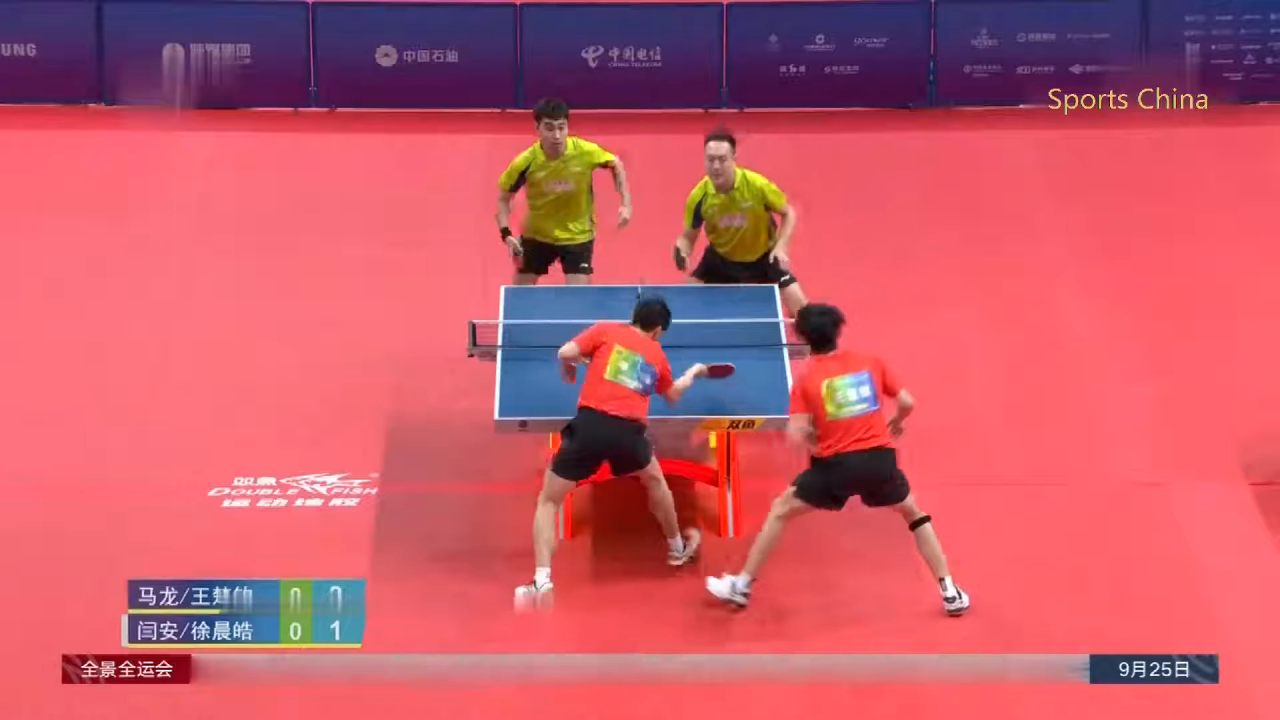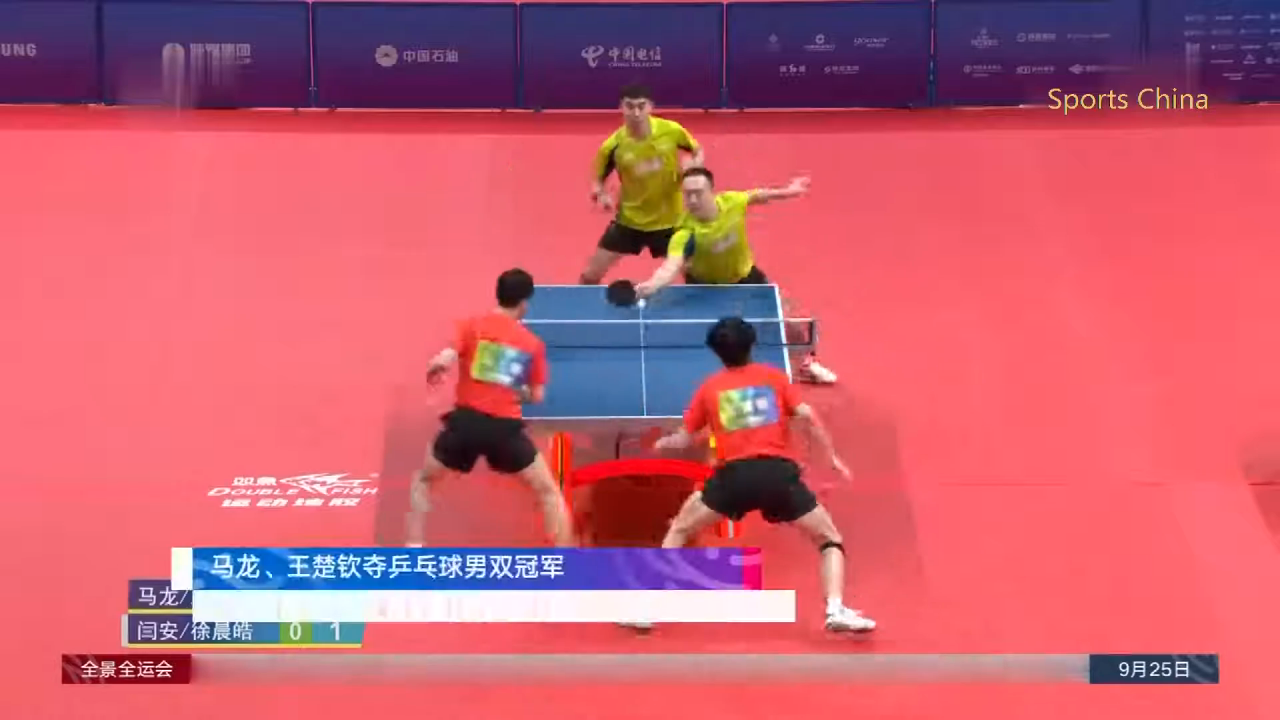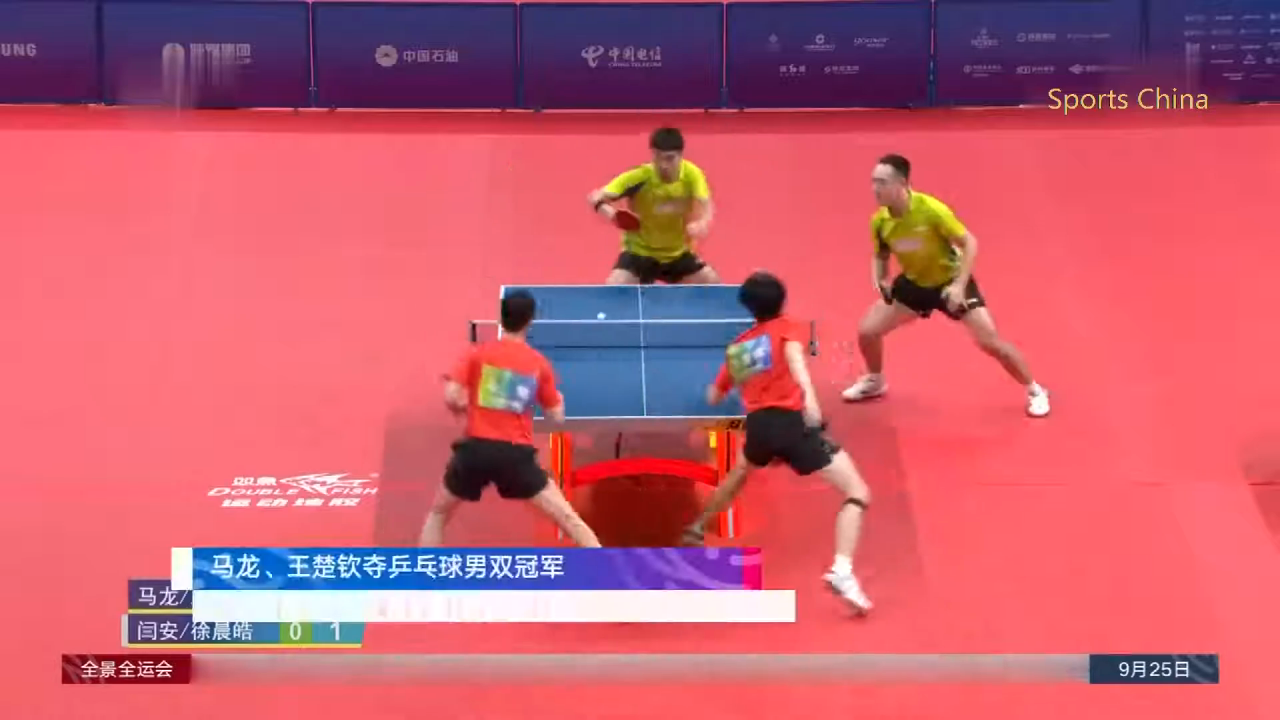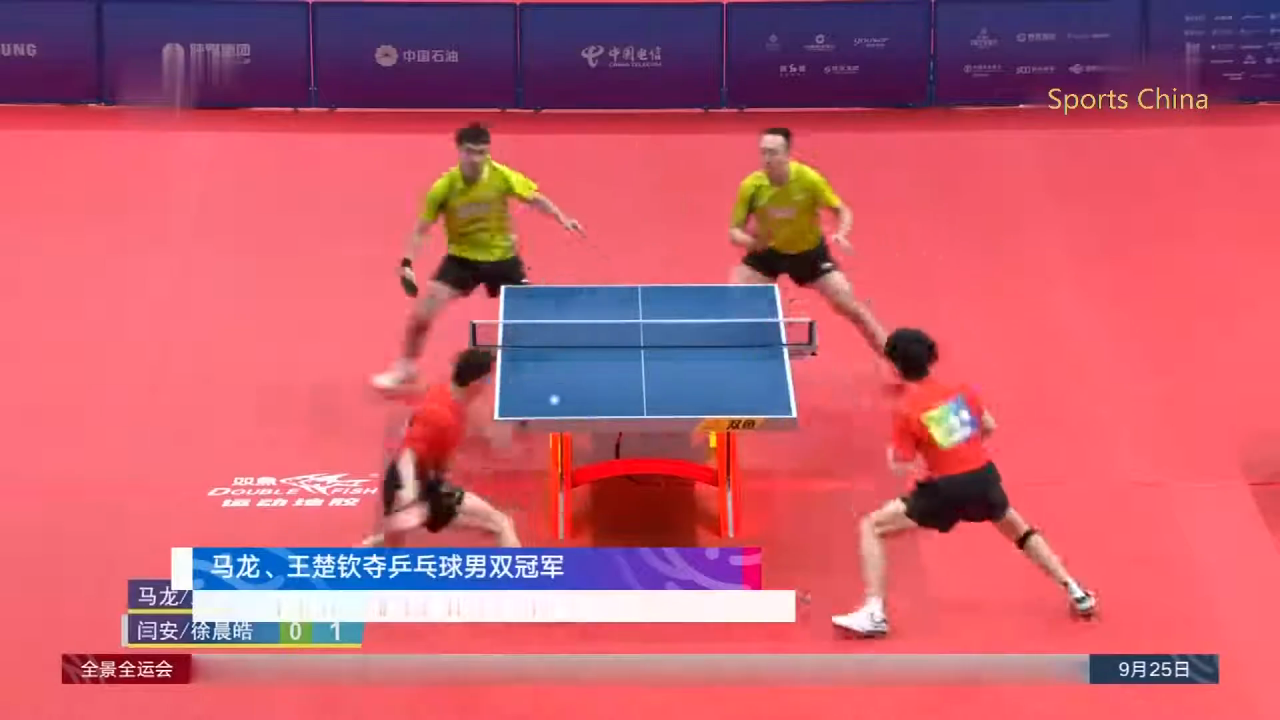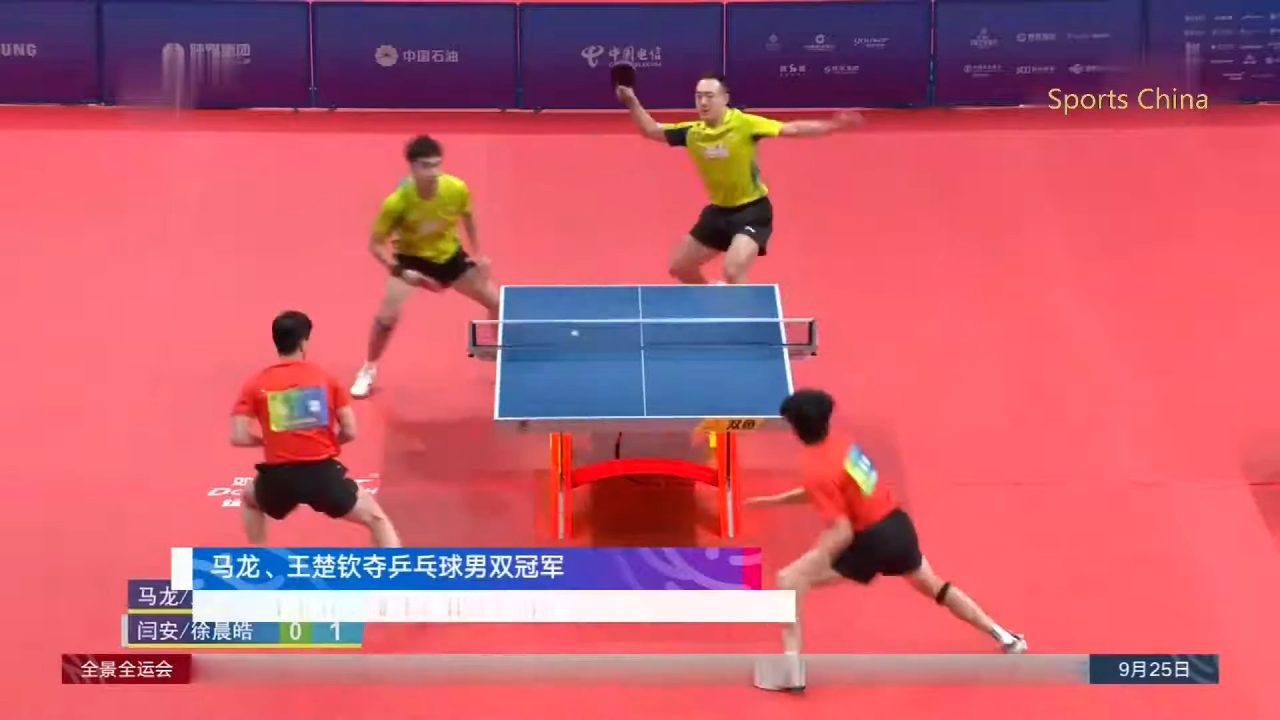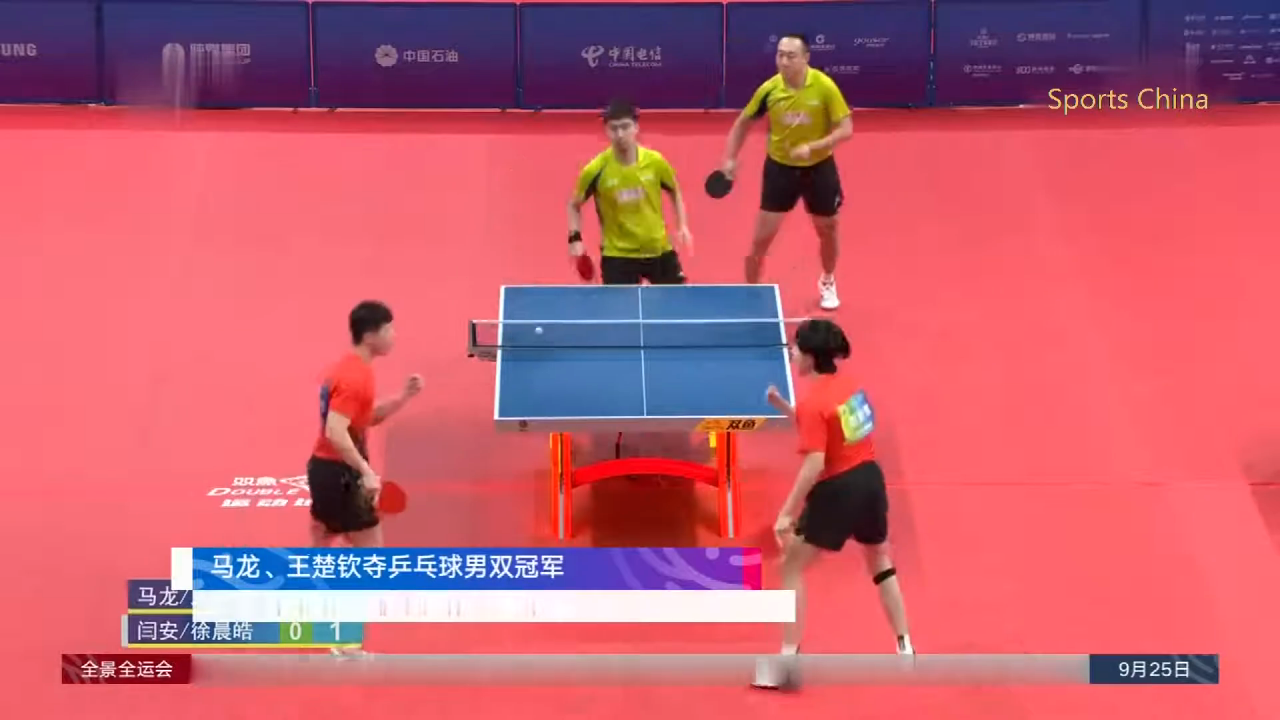
dt=0.7s
person 1, frame 1
left shoulder: (807, 379)
right shoulder: (869, 363)
left elbow: (797, 436)
right elbow: (907, 402)
right wrist: (896, 423)
left hip: (837, 465)
right hip: (880, 460)
left knee: (780, 513)
right knee: (914, 514)
left ankle: (741, 586)
right ankle: (949, 592)
person 1, frame 2
left shoulder: (709, 388)
right shoulder: (775, 378)
left elbow: (683, 441)
right elbow: (806, 414)
left wrist: (663, 444)
right wrist: (832, 456)
left hip: (734, 476)
right hip: (777, 473)
left knee: (679, 531)
right knee: (830, 538)
right ankle: (836, 611)
person 1, frame 3
left shoulder: (736, 346)
right shoulder: (788, 327)
left elbow: (713, 398)
right elbow: (793, 356)
right wrist: (811, 395)
left hip: (757, 424)
right hip: (791, 421)
left knee: (741, 472)
right knee: (857, 492)
left ankle: (697, 530)
right ankle: (842, 570)
person 1, frame 4
left shoulder: (902, 410)
right shoulder: (959, 390)
left elbow: (908, 469)
right elbow: (989, 428)
left wrist: (894, 456)
left hip: (942, 489)
right hip: (983, 480)
left knee: (871, 528)
right knee: (1022, 531)
left ankle: (873, 612)
right ankle: (1076, 592)
person 1, frame 5
left shoulder: (818, 472)
right shoulder: (843, 445)
left elbow: (841, 532)
left wrist: (810, 564)
right wrist: (777, 499)
left hip: (870, 541)
right hip: (898, 525)
left knee: (789, 580)
right knee: (935, 587)
left ankle: (790, 667)
right ankle: (1001, 636)
person 1, frame 6
left shoulder: (813, 401)
right shoulder: (848, 381)
left elbow: (814, 464)
left wrist: (787, 513)
right wrist: (785, 408)
left hip: (837, 490)
right hip: (870, 479)
left knee: (790, 570)
right knee: (881, 563)
left ankle: (788, 661)
right ankle: (905, 648)
person 2, frame 1
left shoulder: (605, 330)
right shoulder: (658, 355)
left elbow: (565, 354)
right elbow: (672, 394)
left wrist: (569, 369)
right wrist: (695, 371)
left hip: (590, 425)
right hip: (628, 432)
left knee: (548, 501)
right knee: (654, 479)
left ankle: (542, 580)
right ankle: (677, 547)
person 2, frame 2
left shoulder: (474, 325)
right shoulder: (533, 343)
left elbow: (445, 361)
right elbow: (537, 396)
left wrist: (433, 368)
left hip: (466, 421)
right hip: (505, 427)
left knee: (423, 480)
right knee: (550, 492)
left ankle: (414, 551)
person 2, frame 3
left shoulder: (477, 354)
right shoulder: (540, 365)
left elbow: (451, 398)
right elbow: (557, 416)
left wrist: (462, 407)
right wrist: (558, 398)
left hip: (476, 451)
right hip: (516, 455)
left knee: (438, 513)
right knee: (567, 519)
person 2, frame 4
left shoulder: (446, 392)
right shoulder: (440, 417)
right elbow: (406, 456)
right wrist: (409, 503)
left hip: (402, 481)
right hip: (420, 486)
left knee: (392, 535)
right knee: (502, 526)
person 2, frame 5
left shoulder: (256, 384)
right shoulder: (325, 378)
left elbow: (238, 437)
right elbow: (350, 432)
left hip: (280, 476)
right hip: (323, 471)
left knee: (250, 502)
right knee: (378, 522)
person 2, frame 6
left shoulder: (349, 368)
right shoulder: (353, 380)
left elbow: (368, 417)
right elbow: (334, 435)
left wrist: (404, 397)
right wrist: (367, 472)
left hip: (325, 470)
right hip: (339, 477)
left knee: (320, 546)
person 3, frame 1
left shoulder: (757, 186)
right shoulder: (699, 196)
left elbow: (789, 214)
right elbow: (688, 237)
left wrist: (781, 246)
right wrist: (682, 251)
left hip: (764, 257)
right hip: (720, 258)
person 3, frame 2
left shoulder: (734, 202)
right shoulder: (686, 233)
left elbow: (753, 196)
right elbow: (670, 268)
left wrist: (786, 192)
right wrist: (650, 286)
left hip: (745, 278)
right hip: (705, 286)
left ankle: (805, 364)
person 3, frame 3
left shoulder: (931, 210)
right shoulder: (879, 221)
left elbow: (969, 243)
right elbow: (881, 256)
left wrist: (959, 283)
right wrist: (880, 280)
left hip: (950, 283)
right hip: (912, 282)
left knee: (991, 342)
right knee: (866, 332)
left ankle: (1033, 390)
right ankle: (874, 381)
person 3, frame 4
left shoulder: (810, 180)
right shoulder: (750, 187)
left elbow: (843, 212)
right elbow: (735, 230)
left wrist: (841, 235)
right wrist: (746, 240)
left hip: (810, 249)
right hip: (767, 251)
left knee: (848, 307)
person 3, frame 5
left shoulder: (744, 123)
right shoulder: (691, 132)
left elbow: (792, 129)
right elbow: (652, 131)
left wrist: (835, 124)
right wrist: (631, 100)
left hip: (751, 210)
right hip: (718, 211)
left knee: (732, 271)
right knee: (678, 267)
person 3, frame 6
left shoulder: (825, 86)
right shoulder: (769, 89)
left elbow: (846, 129)
right elbow: (743, 122)
left wrist: (813, 146)
right wrist: (730, 159)
left hip: (818, 169)
right hip: (779, 168)
left knee: (827, 233)
right knee: (762, 238)
left ankle: (828, 282)
person 4, frame 1
left shoulder: (585, 151)
right shoulder: (525, 162)
left elbow: (617, 165)
right elbow: (503, 199)
left wrist: (626, 204)
right wrist: (506, 233)
left hip: (577, 235)
right hip: (536, 235)
person 4, frame 2
left shoulder: (672, 131)
right shoulder: (613, 146)
left elbow: (697, 151)
right elbow: (597, 181)
left wrist: (696, 164)
right wrist: (600, 195)
left hip: (671, 220)
right hip: (629, 221)
right knee: (590, 276)
person 4, frame 3
left shoulder: (691, 174)
right shoulder: (639, 178)
left elbow: (707, 206)
right elbow: (595, 196)
left wrist: (702, 224)
right wrist: (603, 207)
left hip: (677, 253)
right hip: (638, 253)
person 4, frame 4
left shoulder: (502, 176)
right shoulder: (444, 187)
left elbow: (536, 198)
right elbow: (420, 229)
left wrist: (564, 219)
right wrist: (407, 263)
left hip: (502, 257)
right hip: (461, 258)
right knee: (421, 317)
right ankle: (406, 368)
person 4, frame 5
left shoulder: (456, 189)
right shoulder: (397, 202)
left elbow: (467, 218)
right elbow: (375, 244)
left wrist: (478, 253)
right wrist: (400, 271)
left hip: (449, 255)
right hip: (410, 257)
left knee: (496, 302)
right knee: (388, 315)
right ankle: (369, 370)
person 4, frame 6
left shoulder: (656, 162)
right shoulder: (595, 170)
left elbow: (675, 194)
right elbow: (574, 207)
left wrist: (683, 228)
right wrist: (575, 240)
left hip: (658, 249)
right hip: (617, 252)
